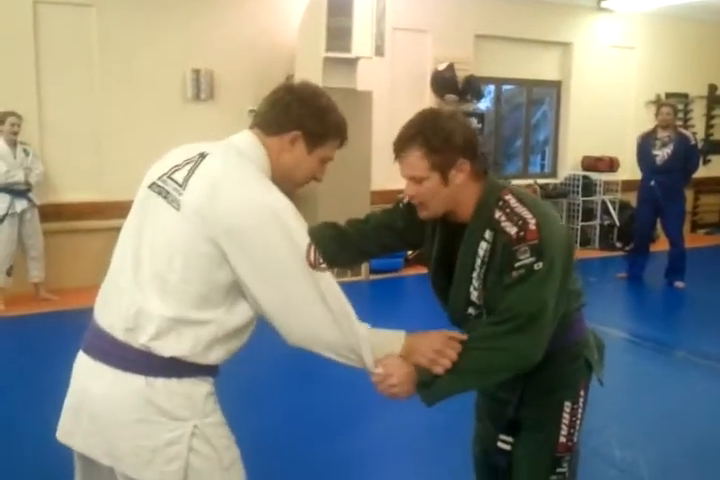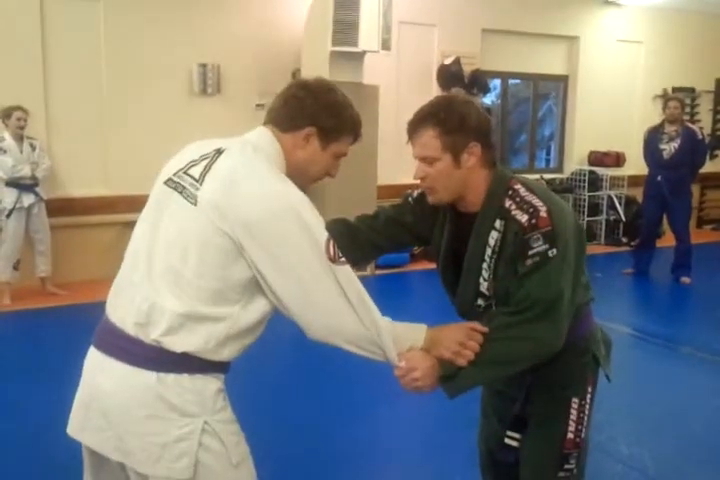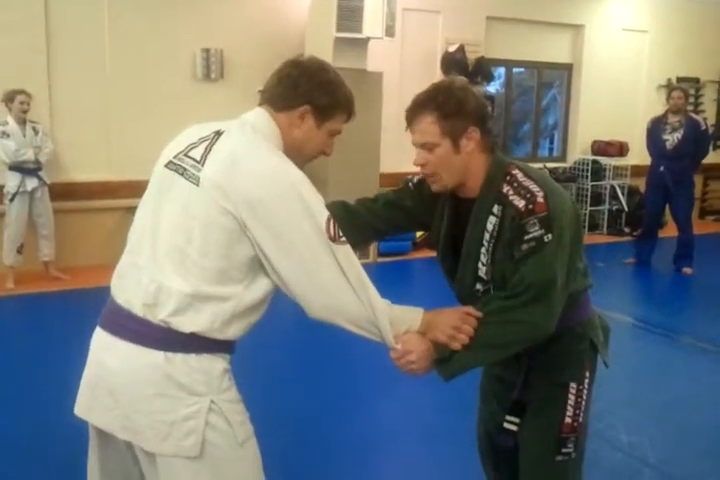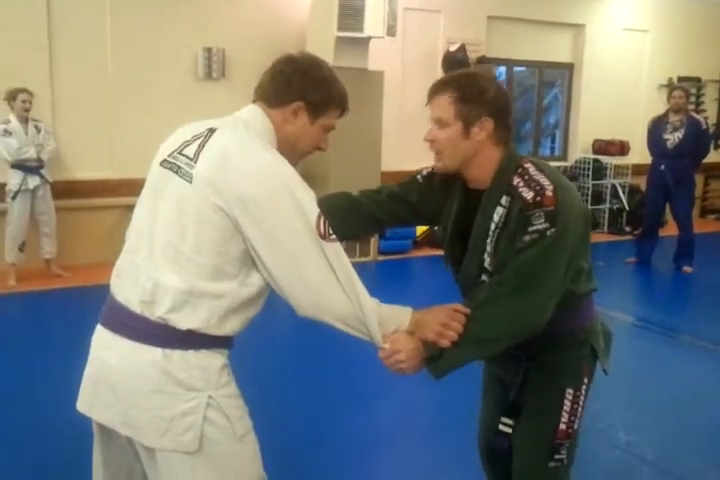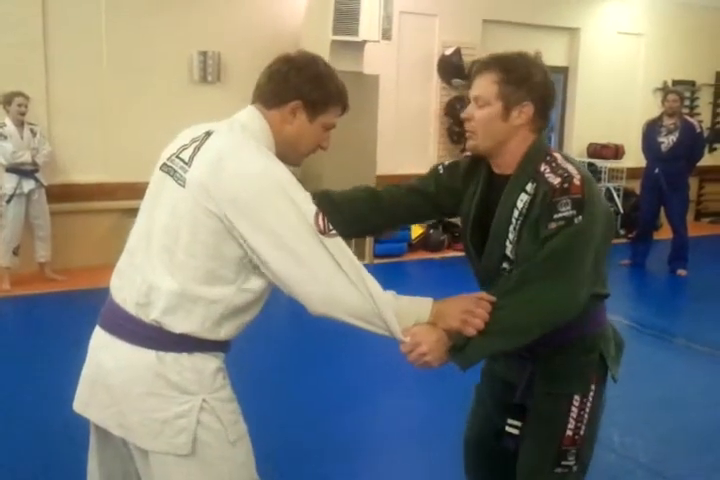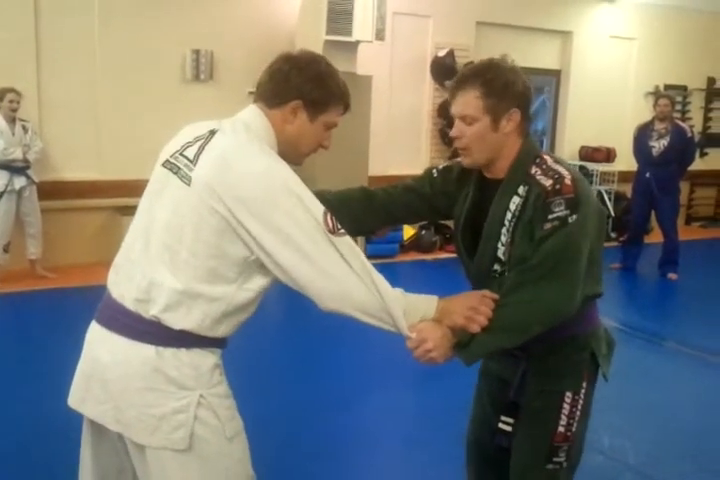
dt=0.5s
person 1, frame 1
left shoulder: (182, 159)
right shoulder: (256, 203)
right elbow: (313, 319)
right wrist: (403, 346)
left hip: (98, 374)
right hip: (159, 399)
person 1, frame 2
left shoulder: (198, 155)
right shoulder: (272, 198)
right elbow: (332, 311)
right wrist: (425, 340)
left hip: (108, 367)
right hip: (168, 394)
person 1, frame 3
left shoulder: (194, 138)
right shoulder: (271, 176)
right elbow: (331, 288)
right wrist: (420, 322)
left hip: (114, 348)
right hip: (175, 376)
person 1, frame 4
left shoulder: (190, 137)
right shoulder: (263, 172)
right elbow: (318, 287)
right wrist: (408, 322)
left hip: (115, 344)
right hip: (176, 371)
person 1, frame 5
left shoulder: (196, 140)
right shoulder: (254, 173)
right elbow: (326, 282)
right wrist: (429, 313)
left hip: (115, 348)
right hip: (170, 373)
person 1, frame 6
left shoulder: (195, 137)
right shoulder: (259, 174)
right elbow: (335, 276)
right wrist: (434, 310)
left hip: (110, 341)
right hip: (167, 369)
person 2, frame 1
left shoulder: (528, 231)
right shoulder: (428, 209)
left elbow: (519, 341)
right elbow: (360, 237)
left wrist: (422, 374)
left hip: (553, 364)
right hip: (499, 358)
person 2, frame 2
left shoulder: (539, 220)
right shoulder: (437, 202)
left elbow: (539, 329)
right elbow: (372, 233)
left wrist: (445, 366)
left hip: (561, 359)
right hip: (505, 354)
person 2, frame 3
left shoulder: (536, 204)
right shoulder: (436, 188)
left elbow: (533, 311)
right elbow: (372, 215)
left wrist: (441, 348)
left hip: (559, 345)
right hip: (505, 342)
person 2, frame 4
left shoulder: (545, 199)
right shoulder: (448, 182)
left elbow: (521, 304)
right elbow: (374, 208)
left wrist: (429, 346)
left hip: (559, 349)
right hip: (507, 344)
person 2, frame 5
left shoulder: (566, 191)
right shoulder: (472, 172)
left elbow: (551, 297)
right elbow: (392, 204)
left wrist: (454, 337)
right wrist: (310, 206)
left hip: (568, 355)
right hip: (511, 347)
person 2, frame 6
left shoulder: (560, 193)
right shoulder: (463, 178)
left elbow: (549, 297)
right elbow: (386, 204)
left wrist: (457, 334)
left hip: (561, 355)
right hip: (504, 346)
person 3, frame 1
left shoulder: (26, 149)
left elbow: (38, 171)
left wrist: (28, 181)
right wrist: (25, 175)
left hip: (26, 201)
left knee: (35, 245)
left ankle: (40, 289)
person 3, frame 2
left shoulder: (33, 143)
left elbow: (45, 165)
left wrist: (34, 176)
right wrist: (30, 170)
left hip: (34, 195)
left knee: (43, 240)
left ankle: (46, 283)
person 3, frame 3
left shoulder: (36, 128)
left elbow: (48, 149)
left wrist: (38, 160)
right wrist: (33, 154)
left hip: (37, 179)
right hip: (17, 181)
left knee: (46, 224)
left ankle: (49, 267)
person 3, frame 4
left shoulder: (39, 126)
left elbow: (50, 148)
left wrist: (39, 158)
right wrist: (36, 152)
left hip: (39, 177)
right hip: (19, 179)
left knee: (48, 221)
right knee: (16, 225)
left ankle: (51, 264)
person 3, frame 5
left shoulder: (34, 129)
left elbow: (46, 152)
left wrist: (35, 161)
right wrist: (30, 156)
left hip: (34, 181)
left knee: (42, 226)
left ankle: (45, 268)
person 3, frame 6
left shoulder: (26, 126)
left elbow: (37, 149)
left wrist: (26, 159)
right wrist: (21, 153)
left hip: (25, 178)
left knee: (33, 223)
left ankle: (36, 265)
person 4, frame 1
left shoulder: (685, 138)
right shoulder: (645, 138)
left elbow: (692, 163)
left wrist: (678, 181)
right wrist: (651, 177)
left hip: (672, 193)
right hip: (648, 190)
left knee: (675, 235)
right knee: (641, 232)
left ankle: (676, 276)
right ankle: (633, 271)
person 4, frame 2
left shoulder: (692, 133)
right shoulder: (652, 132)
left elbow: (700, 157)
left wrist: (685, 176)
right wrist: (657, 172)
left hip: (679, 188)
right hip: (655, 185)
left knee: (681, 230)
right knee: (648, 227)
left ankle: (682, 271)
right ankle: (640, 266)
person 4, frame 3
left shoulder: (696, 123)
right shoulder: (655, 122)
left elbow: (703, 148)
left wrist: (689, 166)
right wrist: (660, 163)
left hip: (682, 178)
right hip: (657, 175)
left knee: (683, 221)
right knee: (650, 218)
left ankle: (684, 262)
right ankle: (641, 256)
person 4, frame 4
left shoulder: (697, 122)
right shoulder: (656, 122)
left elbow: (704, 147)
left wrist: (688, 166)
right wrist: (661, 161)
left hip: (682, 178)
right hip: (658, 174)
left knee: (684, 220)
right knee: (651, 216)
left ankle: (684, 261)
right ankle: (642, 255)
person 4, frame 5
left shoulder: (691, 126)
right shoulder: (651, 125)
left elbow: (698, 151)
left wrist: (683, 169)
right wrist: (656, 165)
left hip: (676, 181)
right hip: (652, 177)
left knee: (678, 223)
right knee: (645, 220)
left ankle: (678, 264)
right ankle: (637, 258)
person 4, frame 6
left shoulder: (682, 131)
right shoulder: (642, 129)
left elbow: (689, 156)
left wrist: (674, 173)
right wrist: (646, 169)
left hip: (667, 185)
right hip: (643, 181)
left knee: (668, 227)
right knee: (636, 223)
left ankle: (669, 267)
right ankle: (627, 261)
